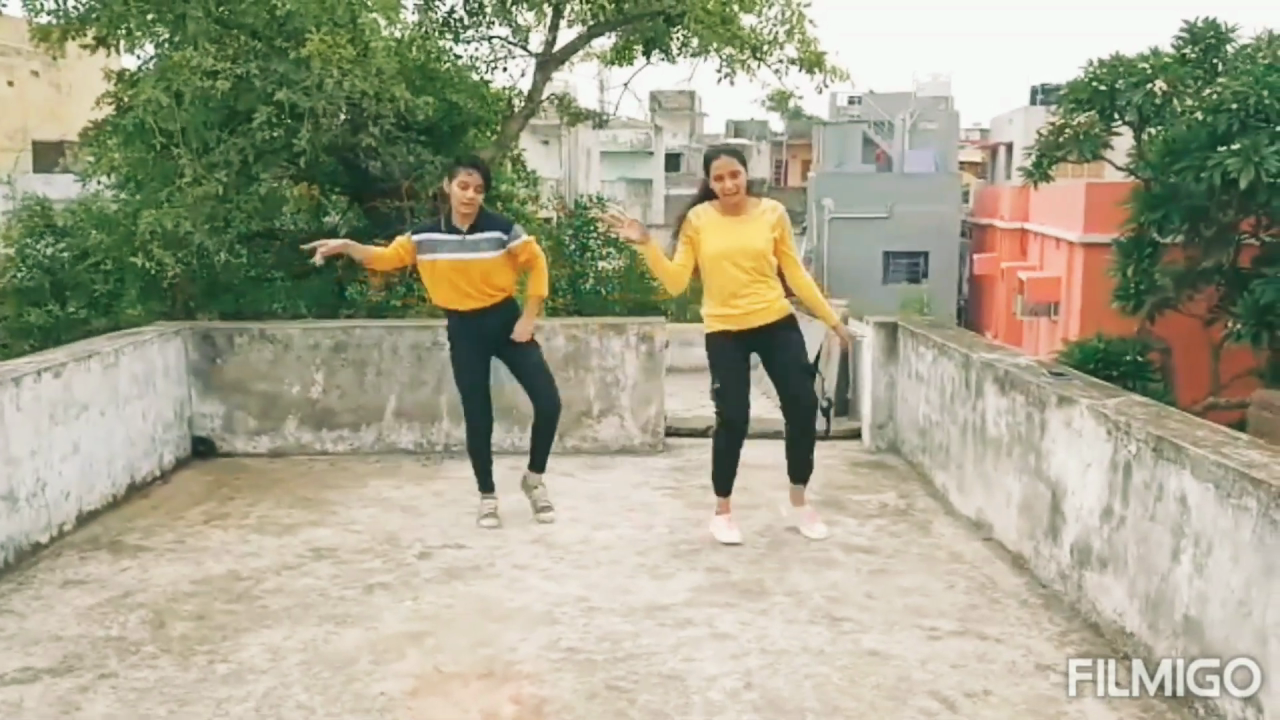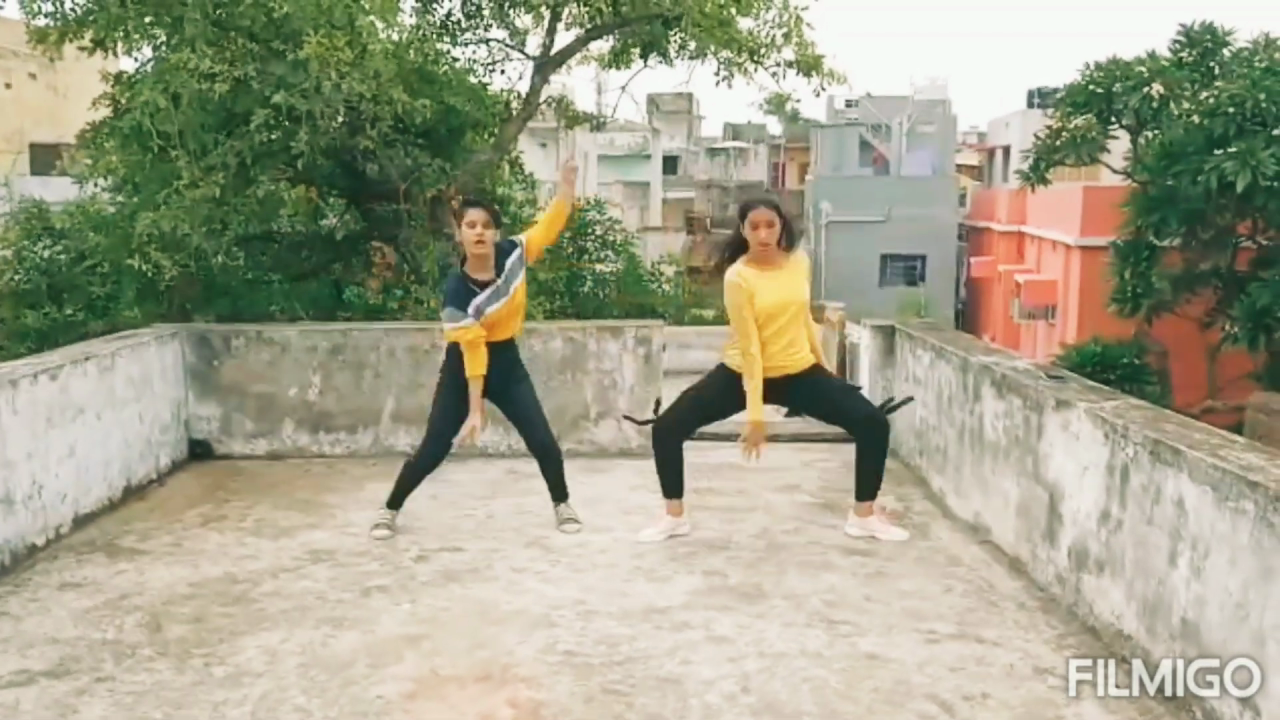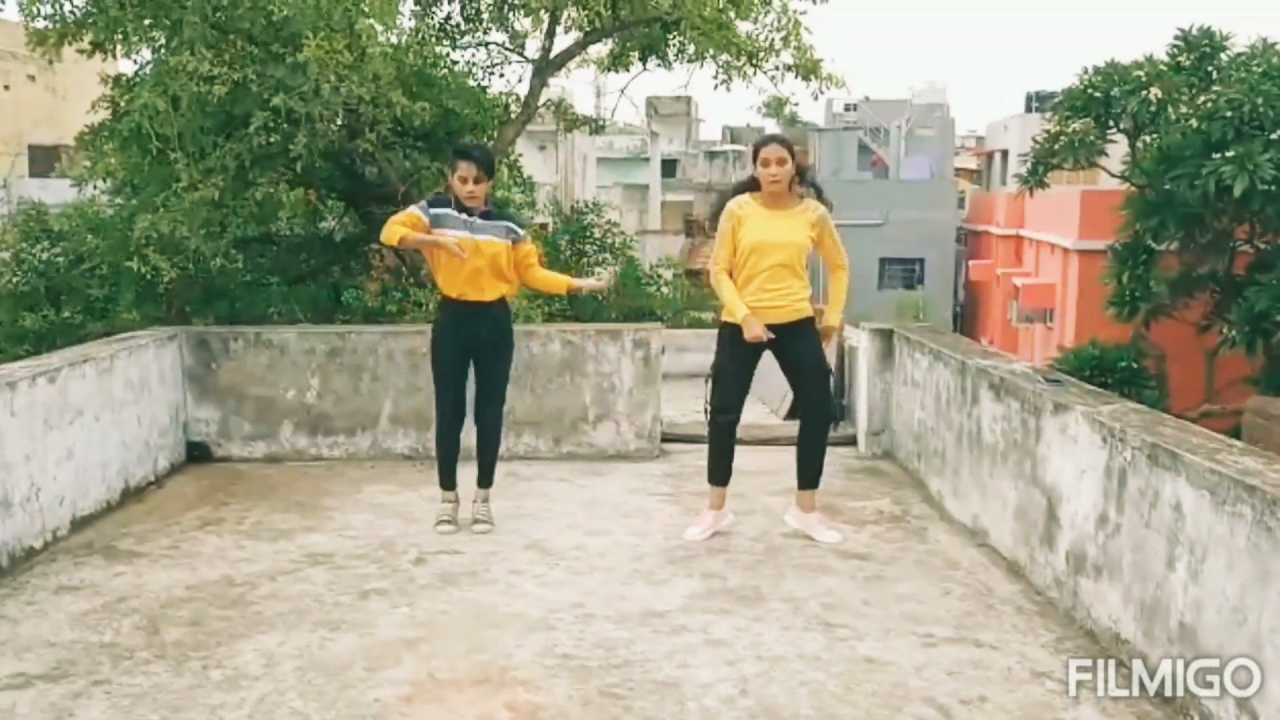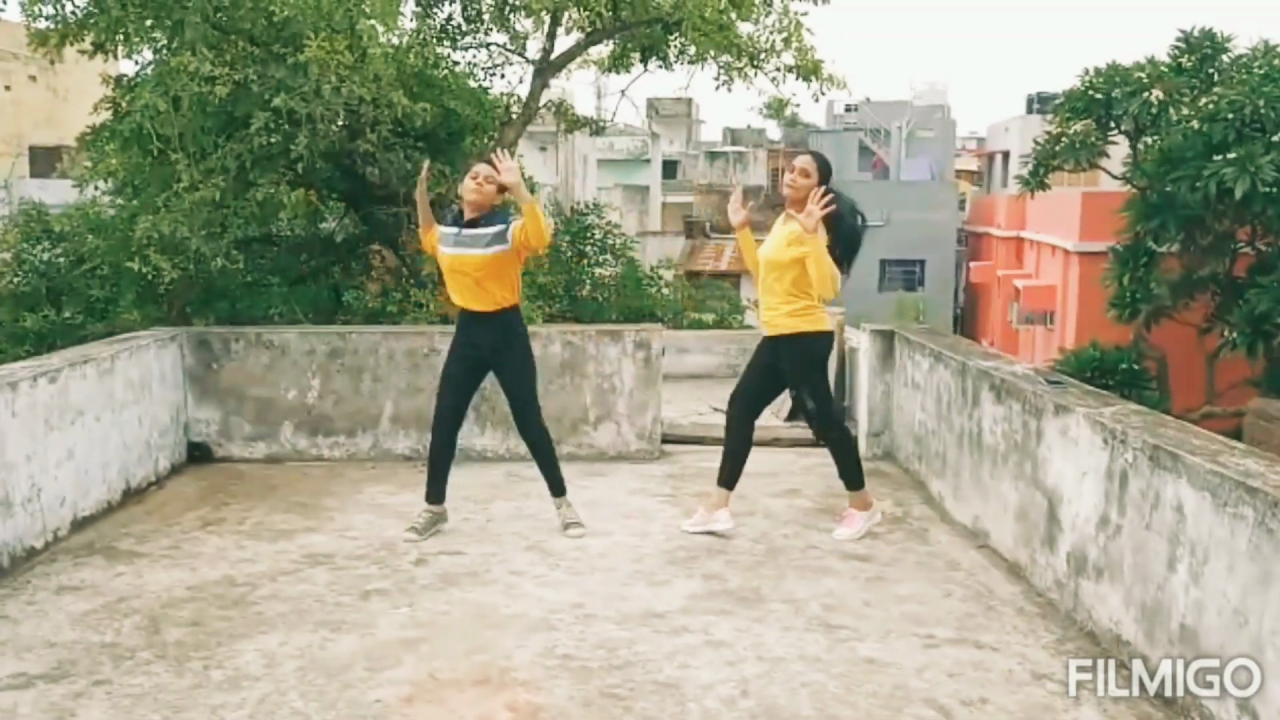
dt=0.4s
person 1, frame 1
left shoulder: (773, 213)
right shoulder: (697, 220)
left elbow: (795, 272)
right elbow: (675, 283)
left wrist: (832, 319)
right wrist: (646, 243)
left hip: (777, 324)
right hip: (724, 330)
left knee: (802, 409)
right knee: (732, 419)
left ankle: (799, 502)
right ankle: (723, 511)
person 1, frame 2
left shoulder: (798, 261)
right shoulder: (738, 278)
right elbow: (748, 347)
left wrist: (823, 363)
right wrist: (755, 415)
left hip: (799, 372)
right hip: (744, 373)
left knee: (872, 424)
right knee: (667, 429)
left ankle: (865, 515)
right ankle: (673, 516)
person 1, frame 3
left shoulder: (814, 213)
right shoulder: (737, 209)
left elbow: (839, 266)
right elbow: (719, 271)
left wrist: (833, 316)
right wrist: (743, 316)
left hip: (796, 324)
right hip: (741, 325)
left knee: (818, 410)
right knee: (724, 413)
left ankle: (805, 510)
right ankle: (715, 509)
person 1, frame 4
left shoulder: (815, 226)
right shoulder: (785, 221)
left elbow: (827, 290)
right elbow: (762, 271)
left wrist: (813, 233)
right wrist: (741, 229)
left hip: (805, 337)
right hip: (777, 337)
left knee: (824, 421)
right knee: (739, 411)
left ankle: (861, 506)
right ankle: (717, 508)
person 2, frame 1
left shoulder: (501, 229)
right shoulder: (427, 235)
left elbow: (535, 263)
right elbow: (385, 258)
left wrist: (530, 317)
right wrist: (345, 244)
left hip: (505, 321)
right hip: (464, 329)
left knee: (549, 401)
right knee: (479, 417)
left ankle: (534, 478)
right ankle: (487, 495)
person 2, frame 2
left shoulder: (513, 252)
right shoulder: (457, 292)
left elbow: (548, 227)
right elbow: (472, 351)
left wrist: (566, 190)
right wrist: (475, 410)
left hip: (506, 358)
right hip: (465, 365)
left knee: (541, 439)
right knee: (434, 448)
left ankle: (561, 504)
right ankle: (391, 509)
person 2, frame 3
left shoulder: (508, 226)
right shoulder: (436, 210)
left elbow: (533, 274)
right elbow: (391, 232)
left wrist: (580, 285)
right wrist: (432, 238)
left hip: (495, 322)
right hip: (453, 320)
left knee: (489, 413)
right knee: (450, 412)
left ankle: (483, 497)
right ankle: (448, 497)
person 2, frame 4
left shoulder: (505, 226)
right shoulder: (448, 224)
left elbow: (540, 237)
right elbow: (431, 243)
left wrist: (517, 187)
right wrist: (421, 197)
left hip: (505, 333)
right hip: (469, 332)
left knee: (529, 422)
right knee: (444, 423)
left ankle: (561, 502)
right ankle: (434, 507)
